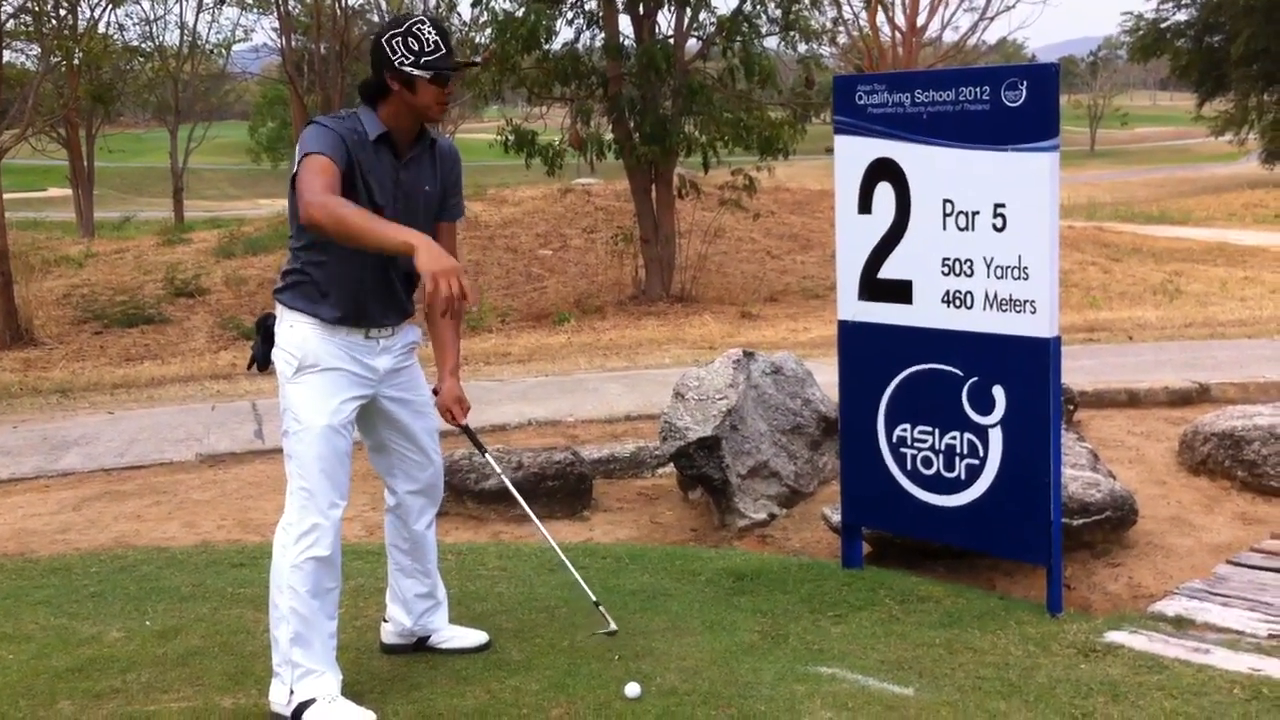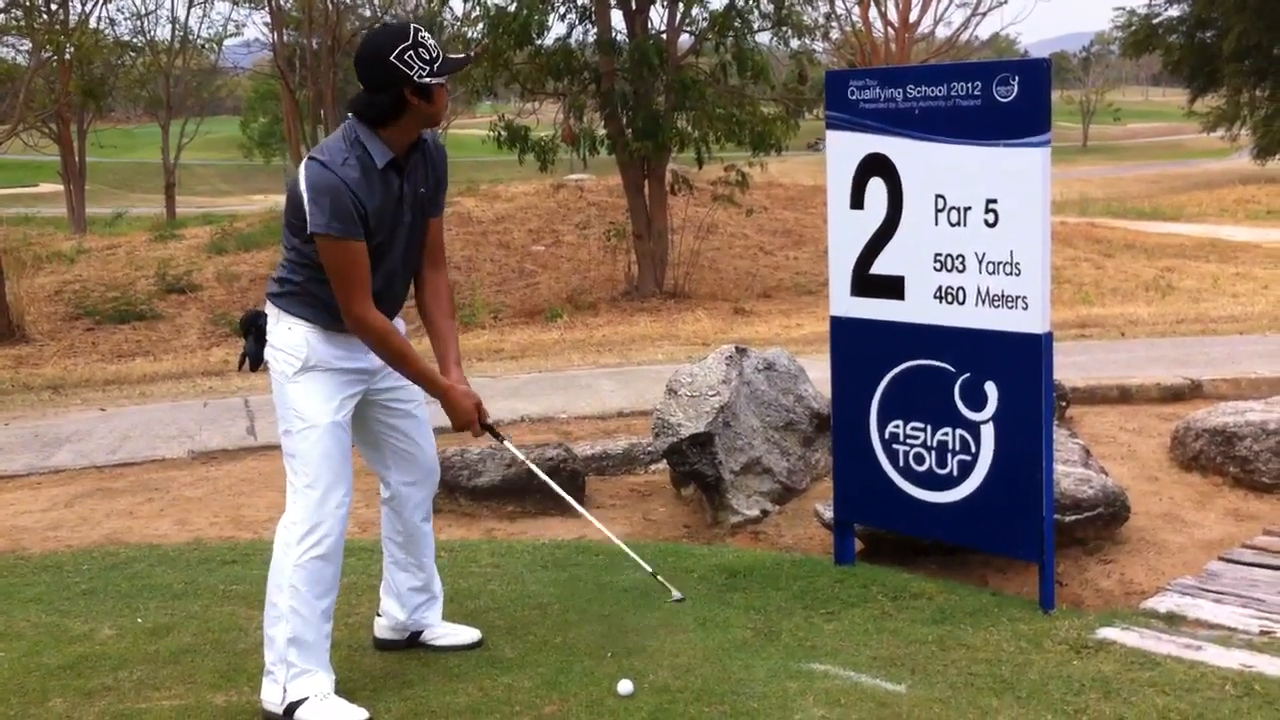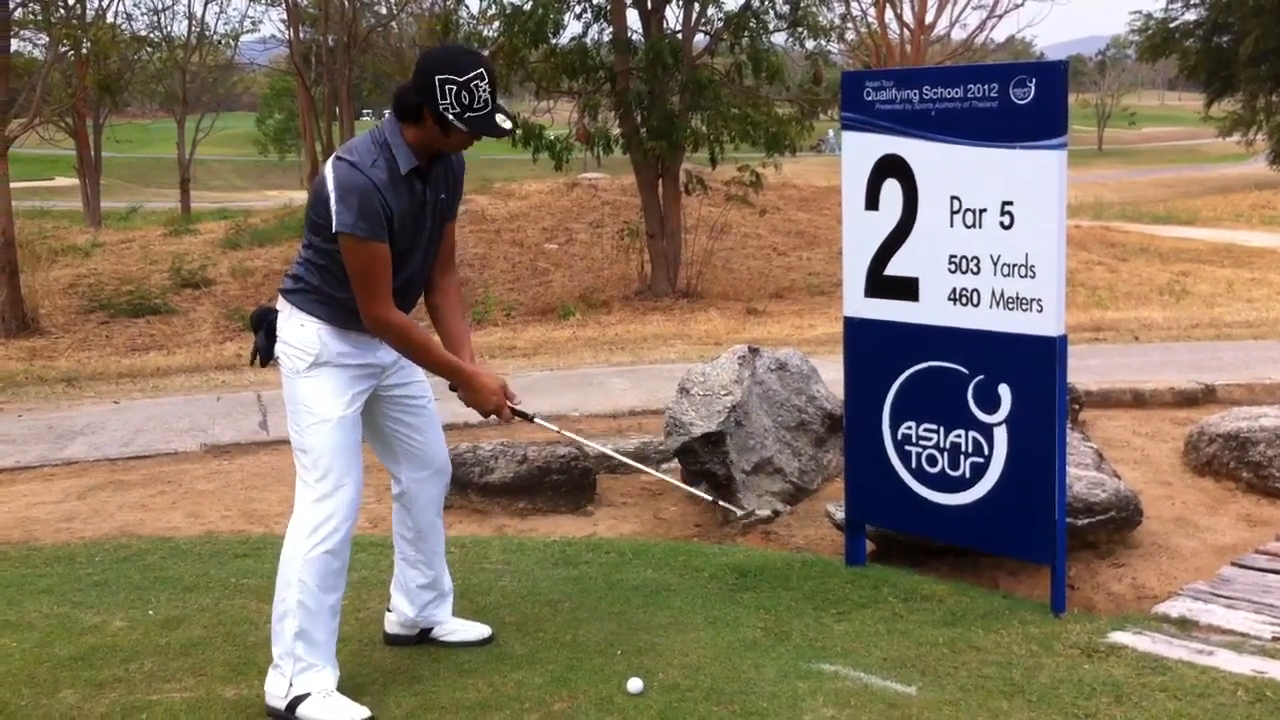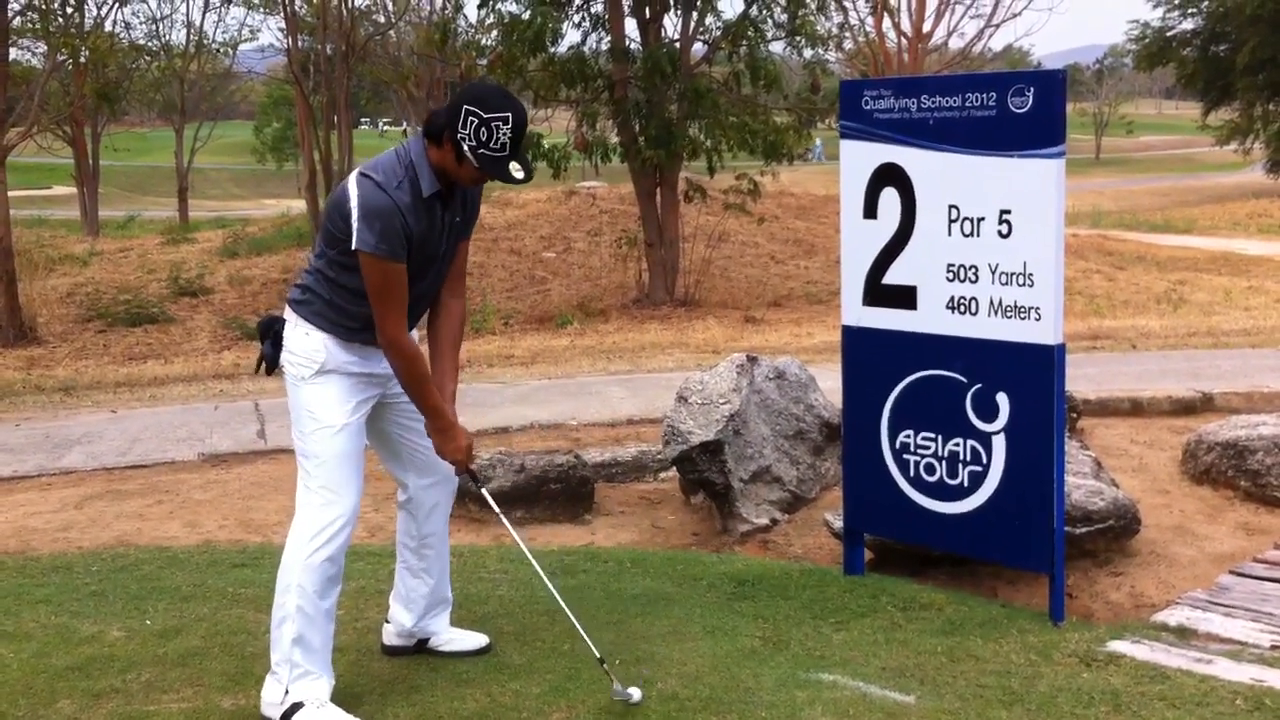
dt=0.5s
person 1, frame 1
left shoulder: (442, 159)
right shoulder: (328, 137)
left elbow: (446, 273)
right elbow: (319, 208)
left wrist: (449, 371)
right wrist: (418, 242)
left hip: (394, 340)
right hip: (321, 343)
left knee: (418, 483)
right knee: (316, 510)
left ankle: (414, 620)
person 1, frame 2
left shoulder: (429, 156)
right shoulder: (331, 176)
left elbow: (430, 268)
right elbow: (357, 312)
left wrist: (453, 367)
right wrist: (443, 392)
left hip: (379, 336)
right hip: (312, 343)
left knee: (415, 474)
right knee: (319, 510)
left ankle: (409, 617)
person 1, frame 3
left shoulder: (446, 165)
right shoulder: (357, 176)
left elbow: (440, 272)
right elbow: (379, 311)
left wrist: (468, 361)
right wrist: (465, 379)
left hip: (387, 339)
right hip: (323, 340)
left knee: (426, 471)
right knee: (330, 502)
left ankle: (418, 611)
person 1, frame 4
left shoulder: (463, 187)
right shoulder: (379, 194)
left elbow: (449, 295)
right elbow: (393, 331)
left wrist: (446, 404)
right wrist: (441, 423)
left hip: (388, 351)
right hip: (326, 352)
left knee: (432, 478)
right knee: (331, 508)
left ankle: (416, 622)
